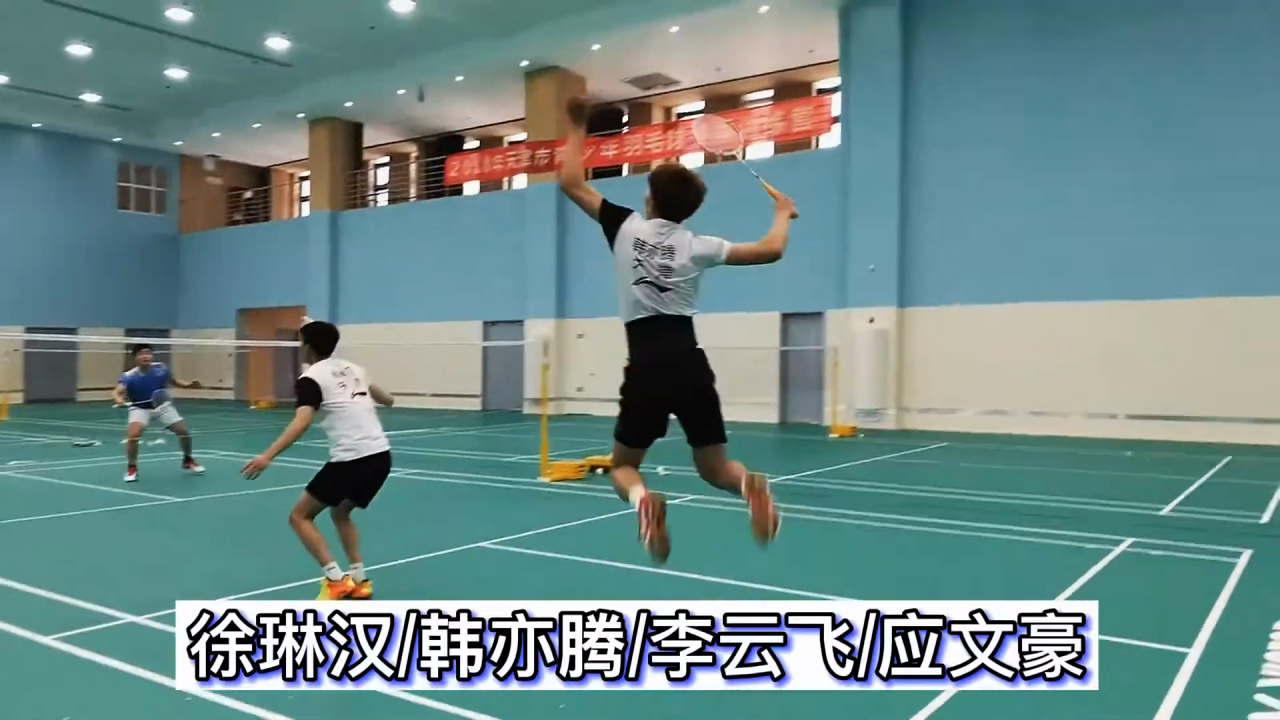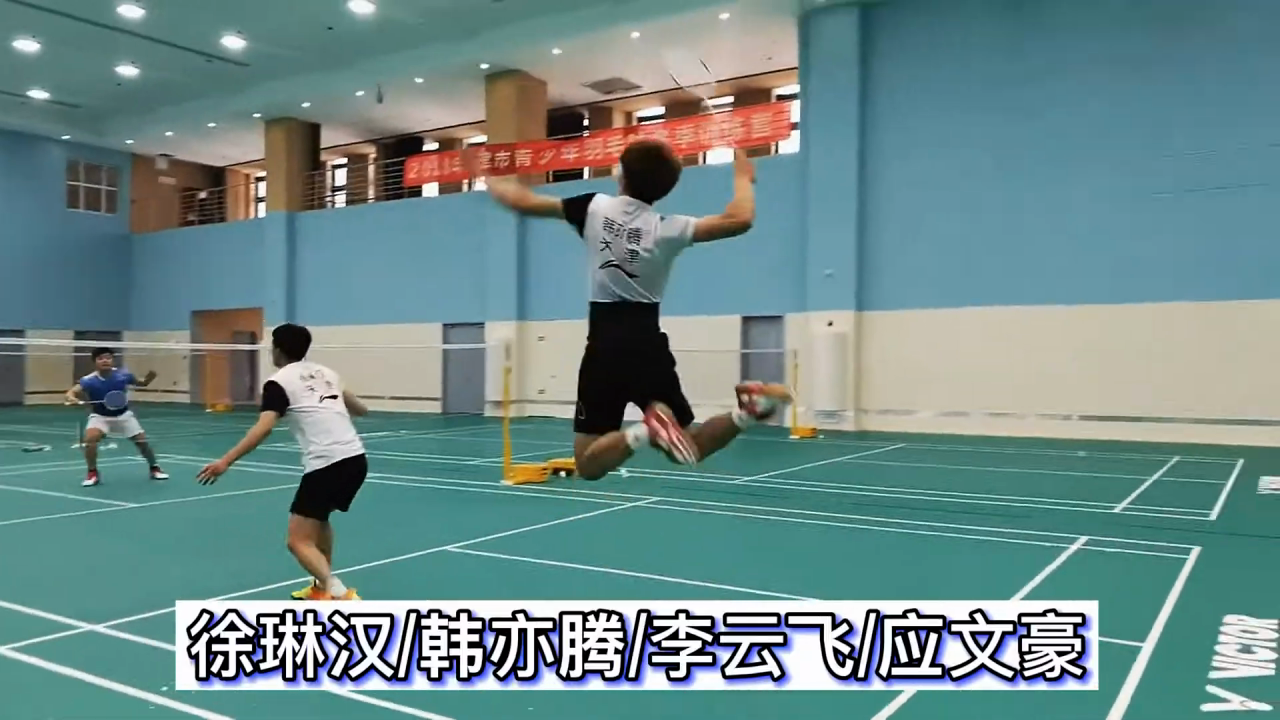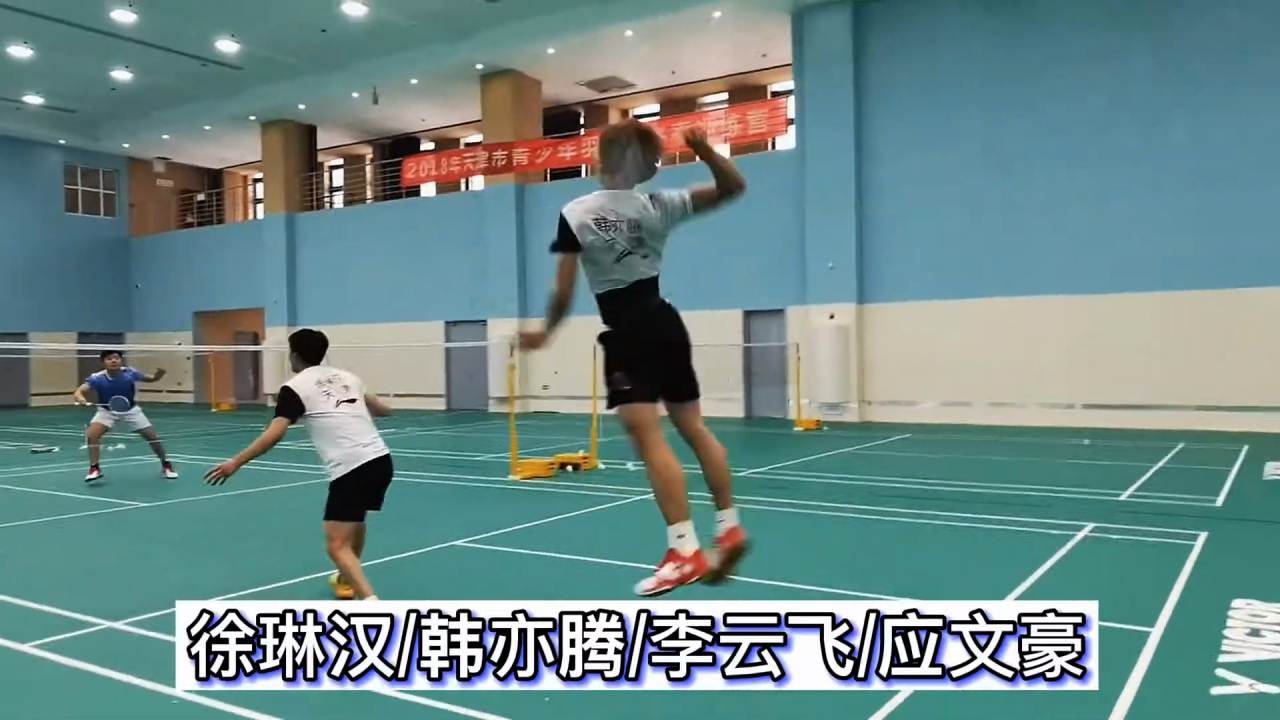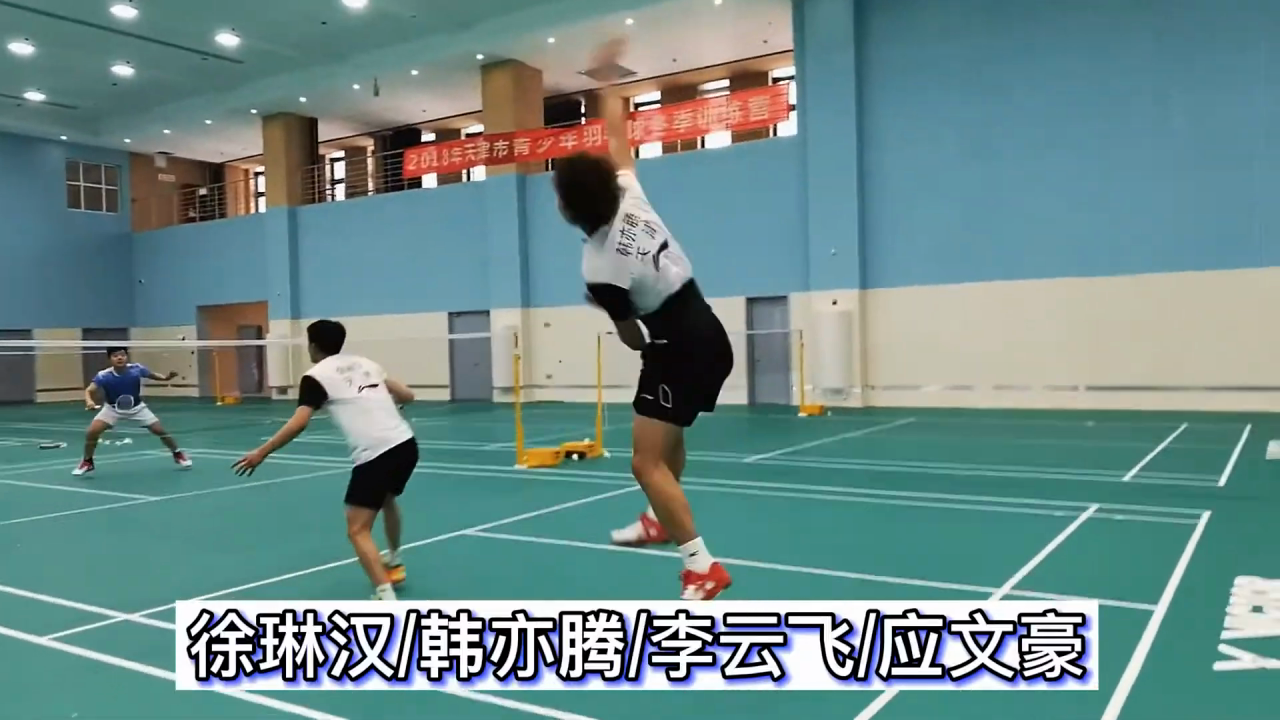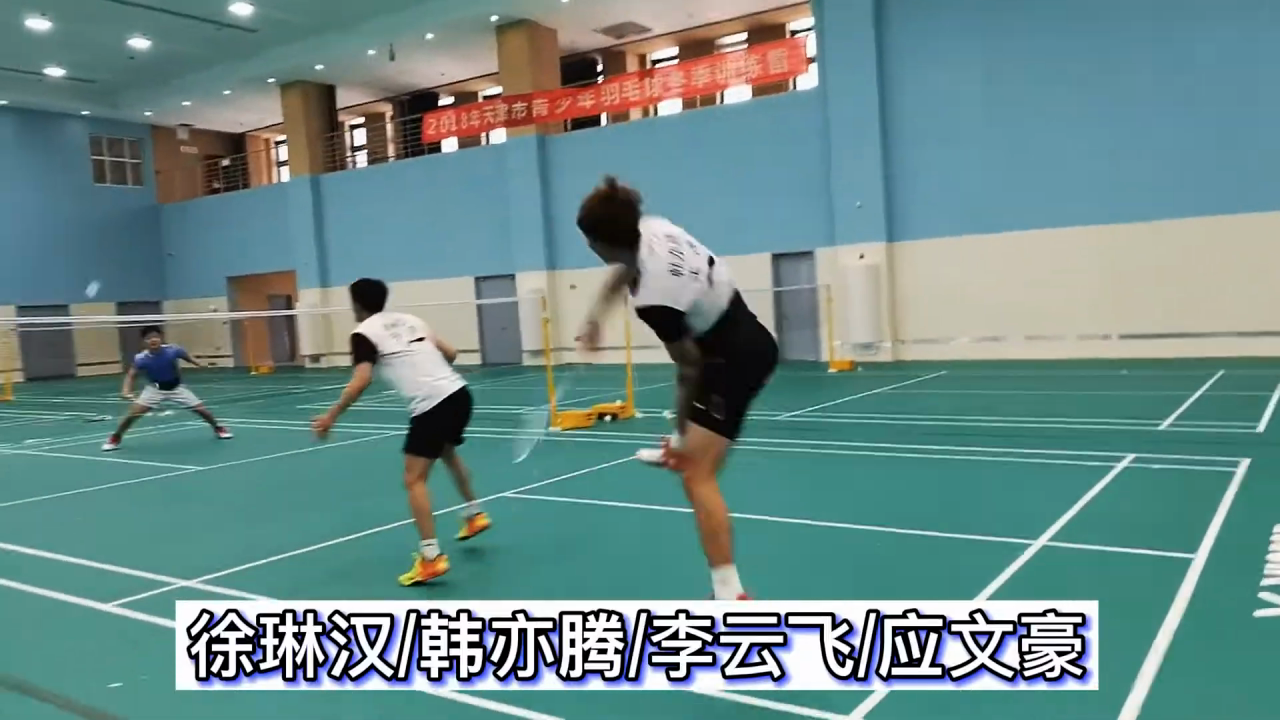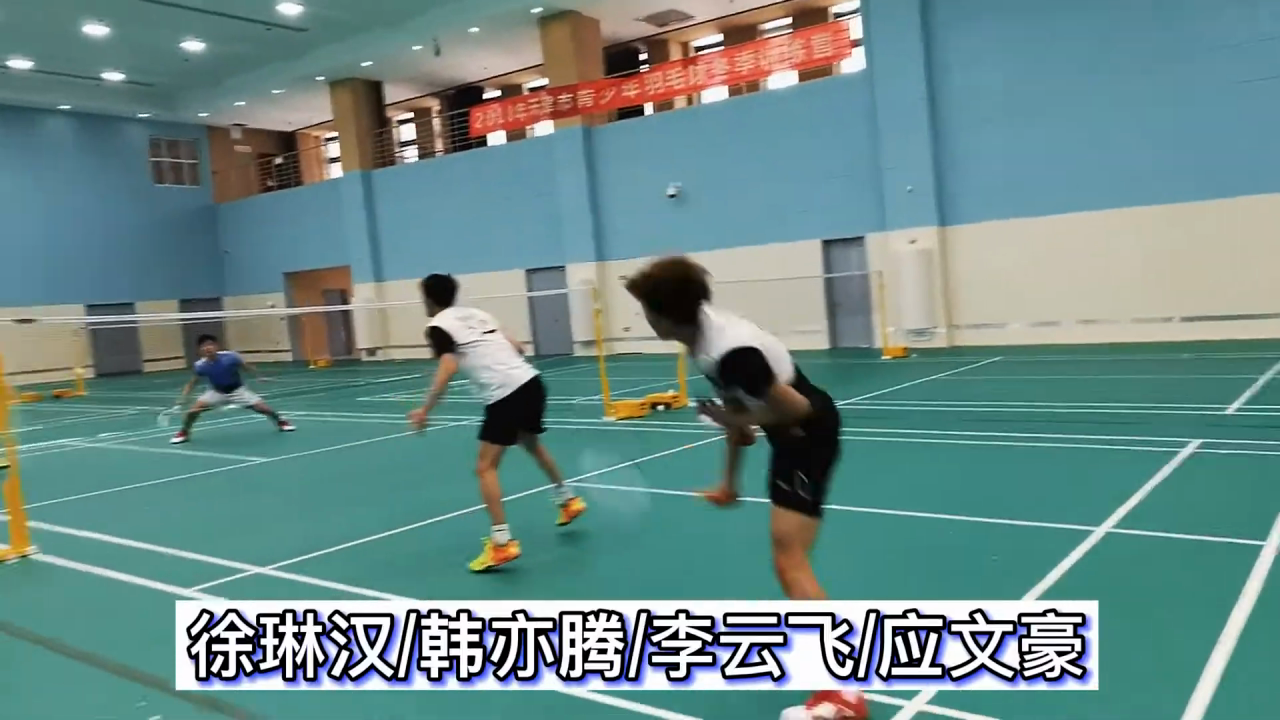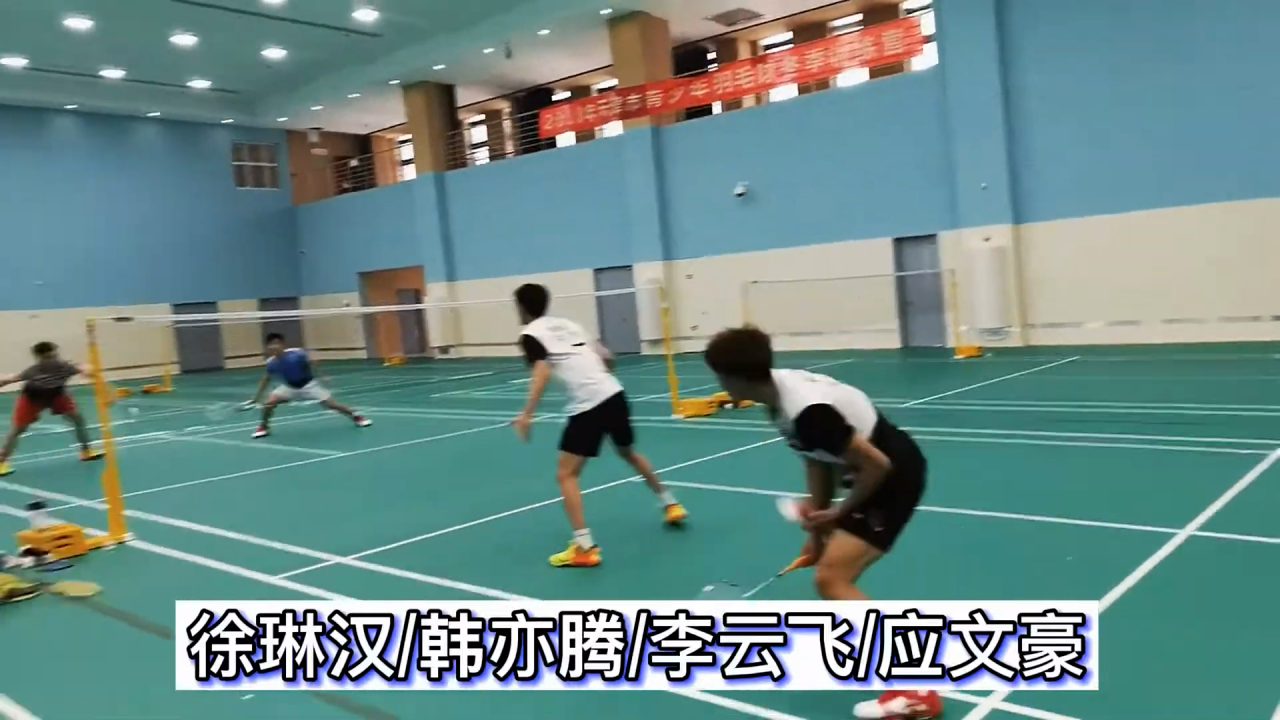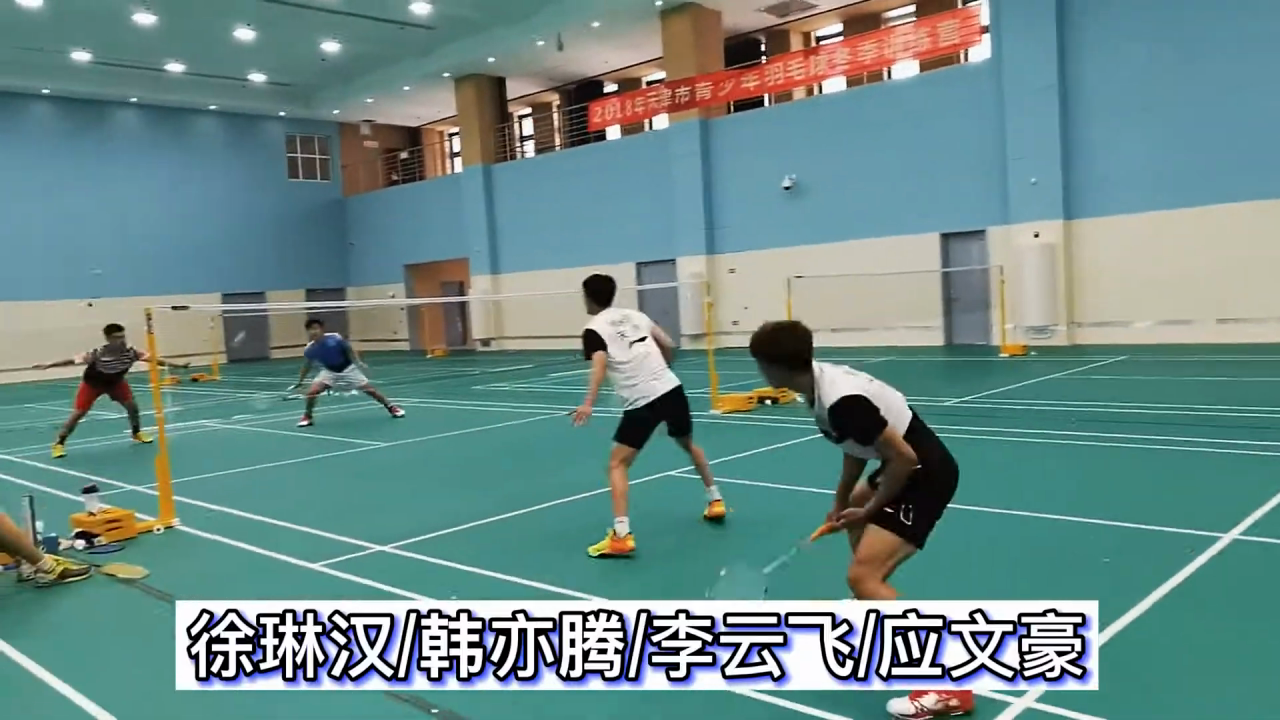
dt=0.1s
person 1, frame 1
left shoulder: (626, 228)
right shoulder: (697, 246)
left elbow: (569, 183)
right elbow: (771, 251)
left wrist: (577, 129)
right wrist: (783, 212)
left hip: (646, 372)
right hip: (690, 369)
left knee: (623, 468)
right knee: (716, 469)
left ankle: (643, 500)
right ankle: (749, 486)
person 1, frame 2
left shoulder: (595, 206)
right shoulder: (668, 228)
left elbow: (526, 202)
right elbow: (739, 222)
left wrist: (490, 181)
right wrist: (743, 179)
left hip: (609, 353)
right hip: (650, 349)
left knee: (590, 463)
right knee: (691, 447)
left ankle: (642, 432)
right ankle: (740, 412)
person 1, frame 3
left shoulder: (575, 216)
right shoulder: (656, 204)
left elbow: (563, 294)
right elbow: (733, 187)
left wrist: (544, 332)
right wrist: (704, 149)
left hip: (625, 340)
right hip: (665, 329)
left knee: (649, 439)
right knee: (695, 430)
left ankle: (686, 552)
right ankle: (729, 529)
person 1, frame 4
left shoulder: (598, 271)
right shoulder: (628, 196)
left elbow: (632, 339)
right elbow: (618, 145)
right wrist: (605, 77)
left hip: (681, 354)
right hip: (710, 339)
left knee: (648, 464)
right knee: (665, 442)
left ankle: (703, 568)
right ankle: (660, 520)
person 1, frame 5
left shoulder: (653, 299)
right shoulder: (652, 228)
left elbow: (691, 363)
right elbow: (626, 267)
left wrist: (685, 415)
right wrist: (597, 314)
left hip: (736, 361)
right hip: (752, 341)
left knee: (696, 475)
right ankle: (678, 448)
person 1, frame 6
left shoulder: (732, 355)
right shoulder: (709, 327)
left elbow: (795, 409)
right elbow: (735, 407)
left wrist: (741, 421)
right wrist: (730, 480)
left hip: (807, 439)
right hip: (795, 434)
left knee: (788, 561)
person 1, frame 7
left shoulder: (807, 411)
right shoulder: (782, 386)
left elbow: (877, 464)
right elbow: (820, 460)
left wrist: (836, 515)
right wrist: (819, 529)
left hip: (896, 474)
right hip: (880, 468)
left knee: (831, 581)
person 1, frame 8
left shoulder: (842, 401)
right shoulder: (826, 380)
left elbow: (904, 458)
right elbow: (857, 449)
left wrist: (868, 510)
right wrist: (846, 504)
left hip: (927, 473)
right hip: (924, 463)
left knee: (862, 577)
right knee: (858, 520)
person 2, frame 1
left shoulder: (311, 379)
right shoulder: (353, 369)
left elbow: (301, 422)
right elbow: (388, 400)
left wrist: (267, 457)
left hip: (351, 459)
right hip: (381, 456)
left knee: (300, 517)
right knee: (340, 513)
left ankle: (337, 580)
right ankle: (358, 581)
person 2, frame 2
left shoulder: (279, 381)
right shoulder: (327, 373)
left elbow: (263, 428)
right elbow: (361, 408)
left wrist: (225, 461)
left hip: (325, 465)
right hip: (358, 458)
left knee: (298, 541)
right knee: (318, 518)
left ankle: (344, 597)
right ankle: (324, 587)
person 2, frame 3
left shoulder: (295, 388)
right shoulder: (347, 377)
left elbow: (274, 434)
right elbow: (384, 410)
left wrist: (235, 463)
left hip: (350, 469)
right hip: (382, 460)
left knee: (338, 546)
right knee: (353, 516)
right ankle: (348, 582)
person 2, frame 4
left shoulder: (316, 377)
right shoulder: (367, 363)
left elbow: (298, 423)
right elbow: (407, 396)
left wrist: (261, 453)
left hip: (374, 454)
right hip: (406, 443)
left knee: (357, 531)
right knee: (385, 496)
right ankle: (393, 564)
person 2, frame 5
left shoulder: (363, 333)
right shoulder: (407, 319)
left elbow: (361, 380)
right elbow: (448, 353)
left wrist: (331, 416)
left hip: (431, 406)
right hip: (458, 393)
left knee: (413, 480)
right knee: (448, 452)
left ankle: (431, 558)
right ankle: (474, 515)
person 2, frame 6
left shoulder: (438, 326)
right shoulder: (478, 314)
left elbow: (448, 367)
right elbow: (517, 348)
left wrist: (425, 408)
left hip: (503, 395)
right hip: (531, 383)
left knee: (485, 468)
right knee: (532, 445)
left ankle: (502, 543)
right ankle: (569, 501)
person 2, frame 7
left shoulder: (530, 335)
right shoulder: (568, 325)
left elbow: (542, 373)
right elbow: (606, 357)
left wrist: (527, 414)
left hip: (589, 407)
right hip: (615, 395)
left knee: (566, 475)
right knee: (629, 453)
left ankle: (584, 548)
right ankle: (671, 506)
person 2, frame 8
left shoulder: (593, 330)
right shoulder: (636, 315)
left elbow: (600, 365)
right elbow: (668, 347)
left wrist: (588, 405)
left hip: (641, 402)
right hip: (672, 390)
left knee: (617, 464)
right knee: (688, 445)
left ankle: (621, 535)
right ankle: (715, 501)
